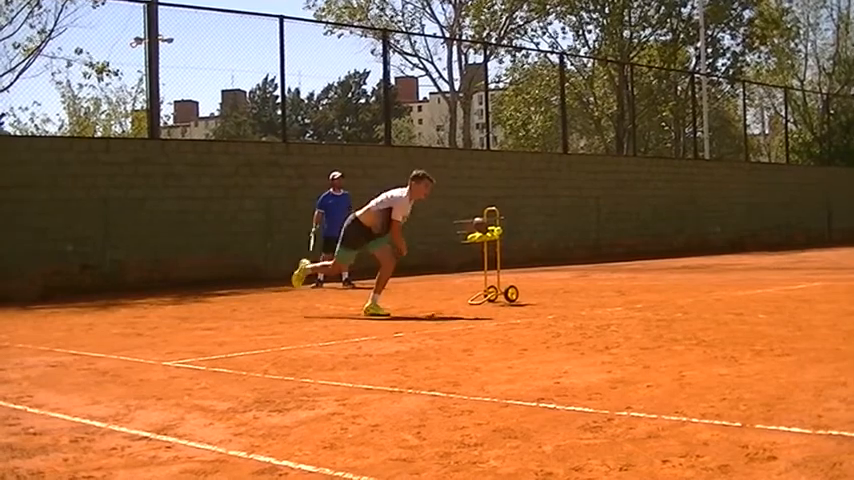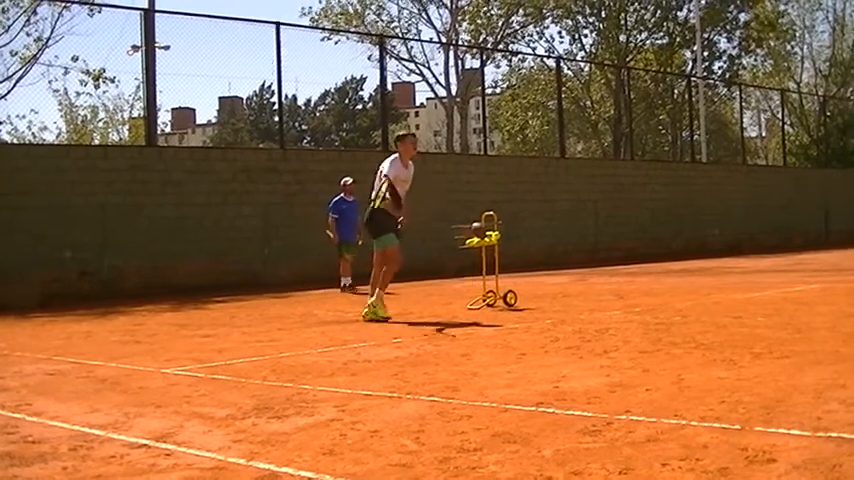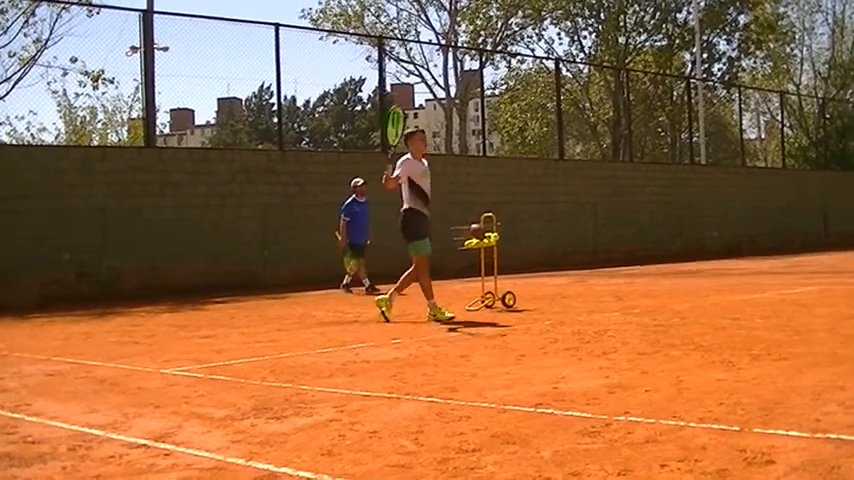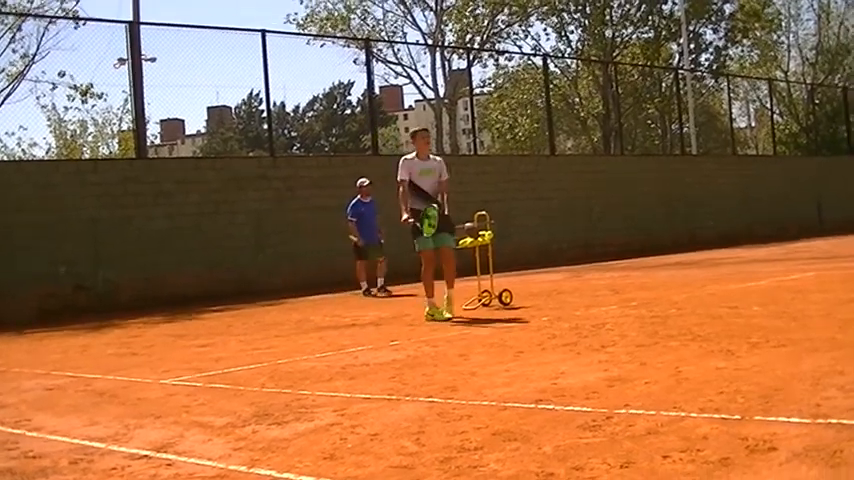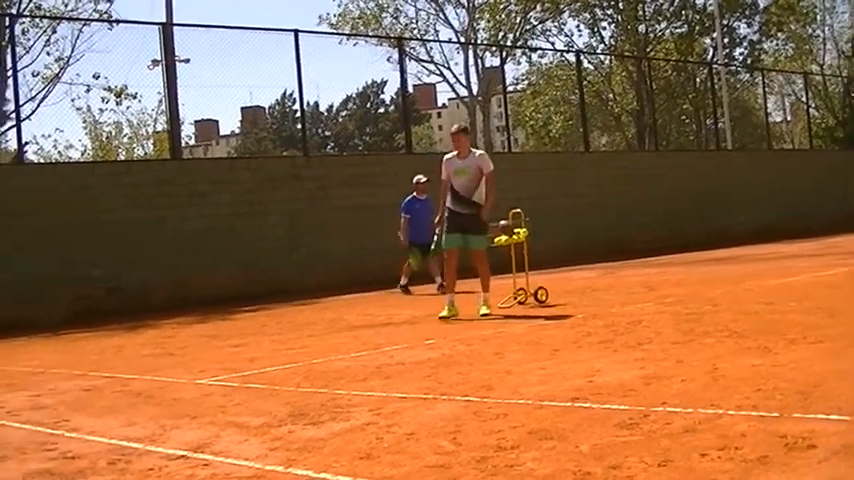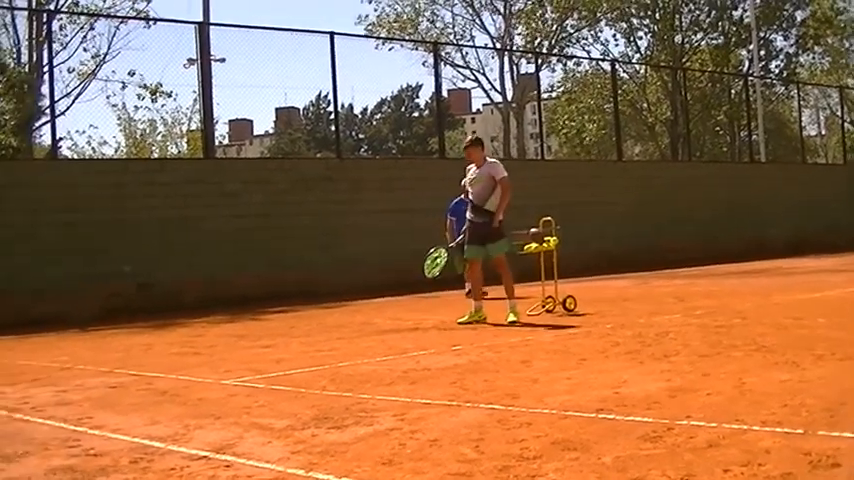
dt=0.4s
person 1, frame 1
left shoulder: (409, 199)
right shoulder: (402, 199)
left elbow: (393, 228)
right elbow: (395, 232)
right wrist: (402, 249)
left hip: (374, 229)
right hip: (357, 227)
left knee: (389, 262)
right knee: (336, 267)
left ankle: (373, 304)
right ankle: (306, 267)
person 1, frame 2
left shoulder: (410, 167)
right shoulder: (391, 163)
right elbow: (385, 181)
left wrist: (403, 216)
right wrist: (383, 195)
left hip: (392, 217)
right hip: (379, 215)
left knee: (381, 264)
right knee: (395, 261)
left ankle: (371, 308)
right ankle: (376, 302)
person 1, frame 3
left shoulder: (424, 163)
right shoulder: (406, 162)
right elbow: (392, 183)
right wrist: (388, 180)
left hip: (423, 217)
right hip: (413, 217)
left knee: (419, 267)
right knee: (422, 266)
left ankle: (388, 299)
right ankle: (433, 309)
person 1, frame 4
left shoulder: (438, 162)
right shoulder: (407, 162)
right elbow: (403, 189)
left wrist: (446, 211)
right wrist: (405, 212)
left hip: (439, 215)
right hip: (420, 216)
left knee: (449, 259)
right knee: (428, 261)
left ankle: (449, 298)
right ankle: (431, 307)
person 1, frame 5
left shoulder: (480, 157)
right shoulder: (448, 160)
left elbow: (491, 183)
left wrist: (485, 209)
right wrist: (441, 213)
left hip: (475, 213)
right hip: (453, 214)
left knee: (480, 259)
right knee: (450, 258)
left ankle: (485, 302)
right ankle: (450, 304)
person 1, frame 6
left shoulder: (493, 165)
right shoulder: (469, 170)
left elbow: (506, 190)
left wrist: (497, 216)
right wrist: (468, 222)
left hip: (490, 222)
right hip: (473, 224)
left knee: (501, 265)
right knee: (473, 267)
left ankle: (512, 309)
right ankle: (477, 311)
